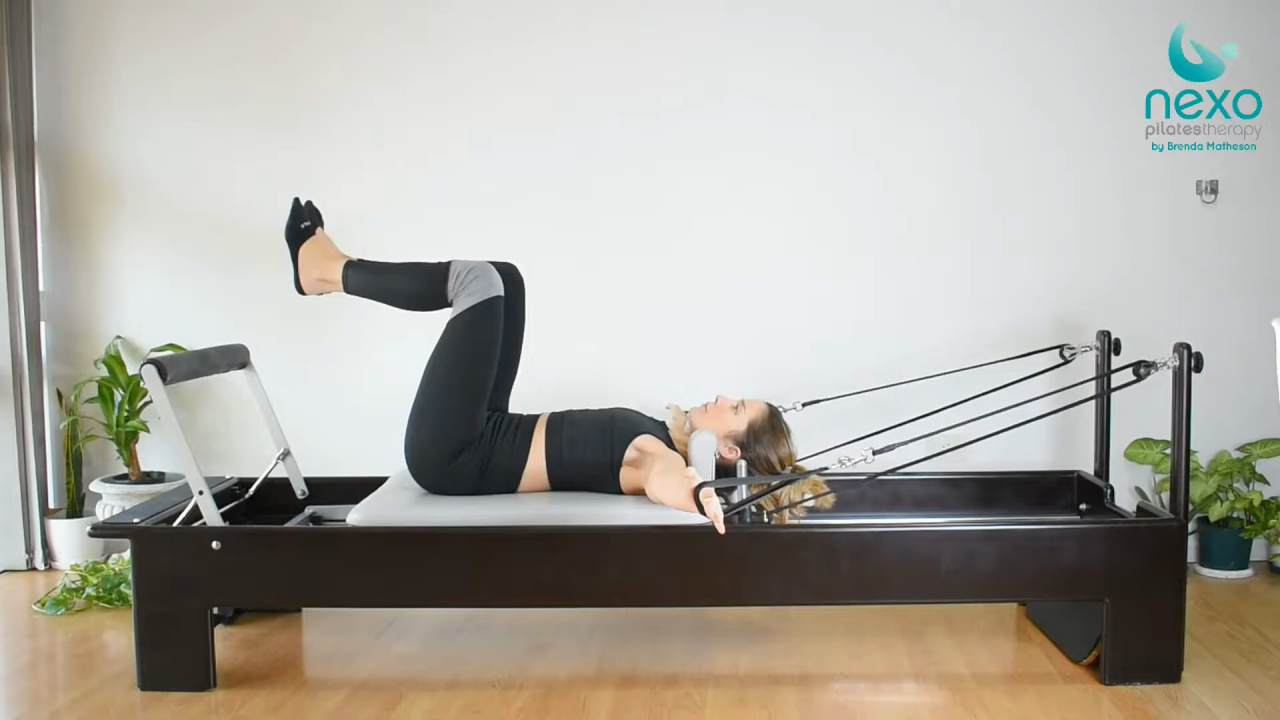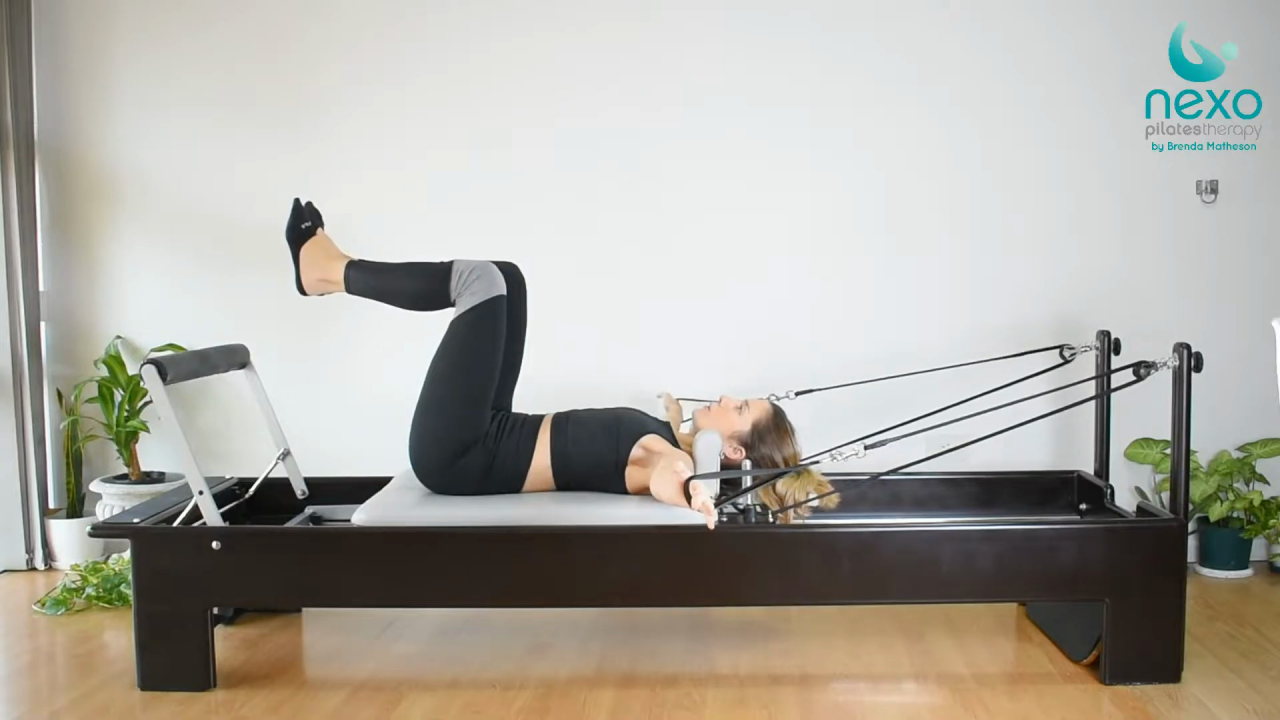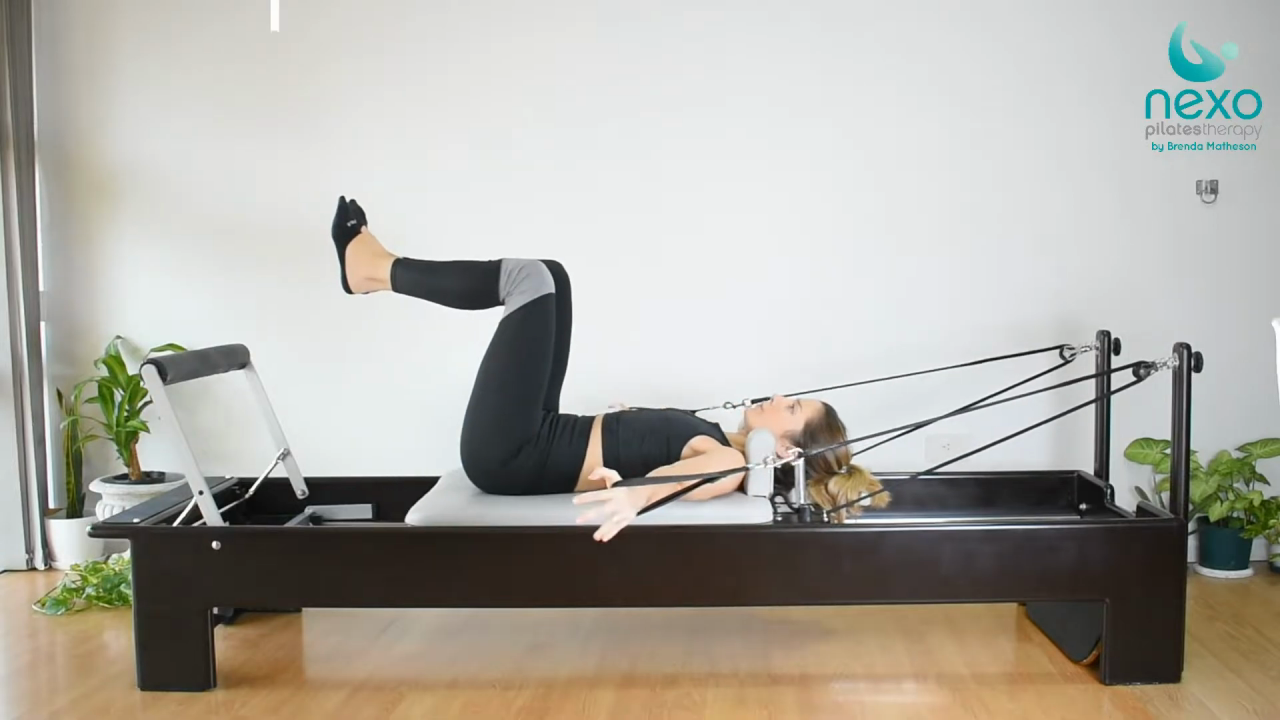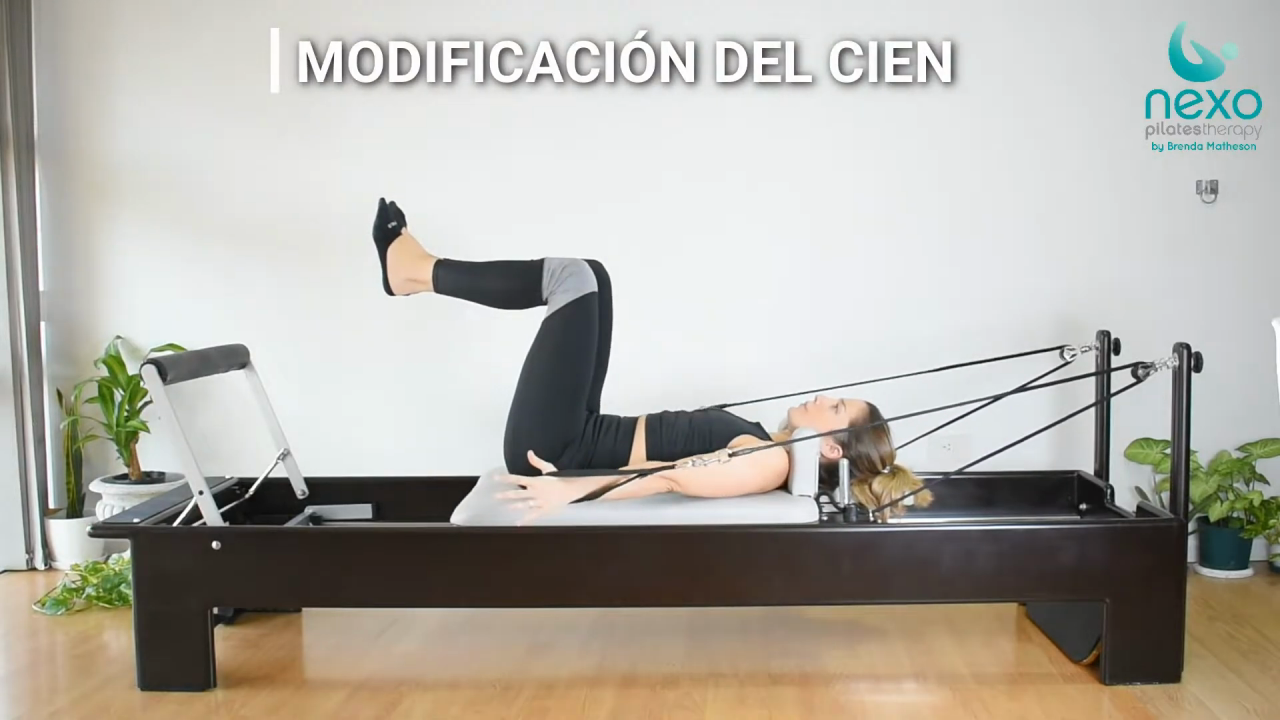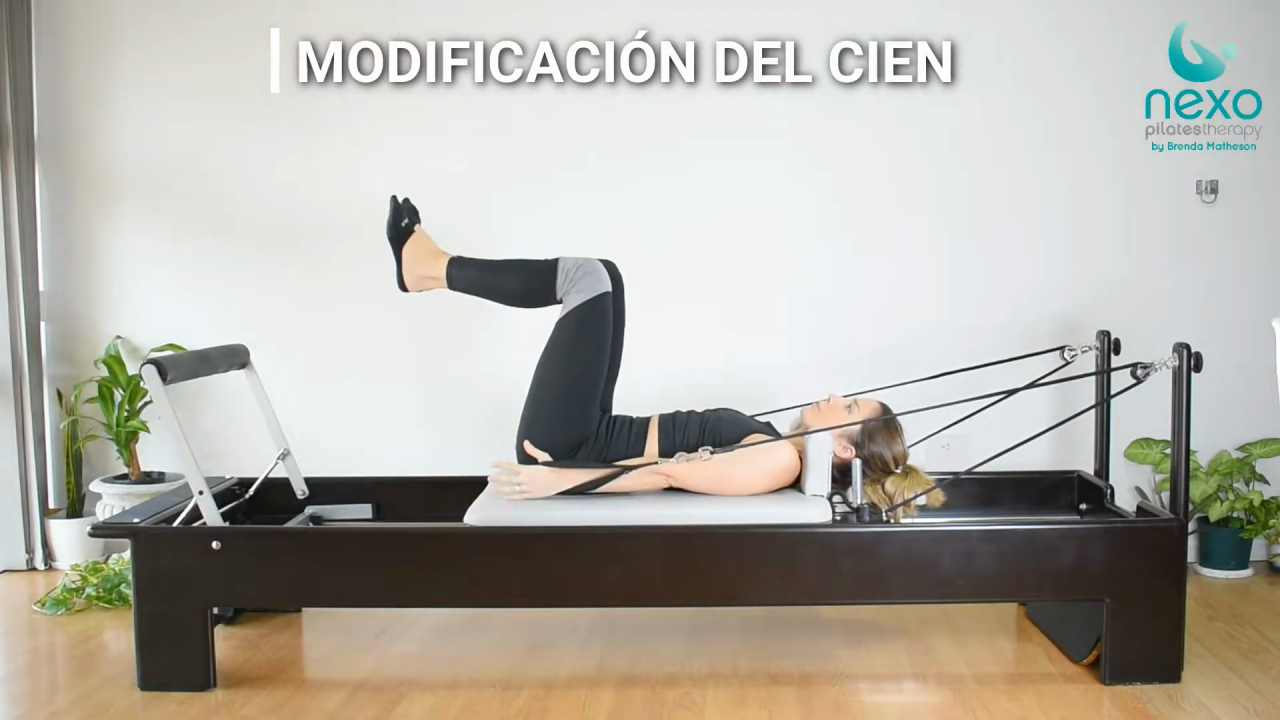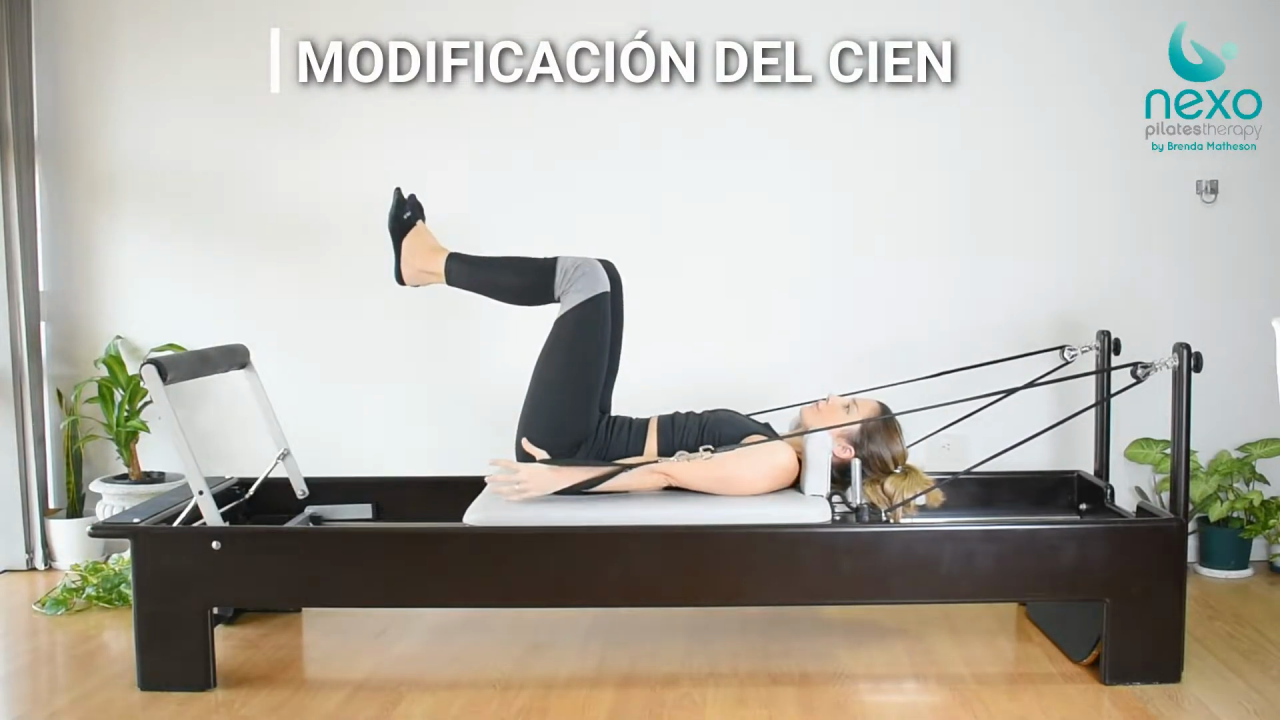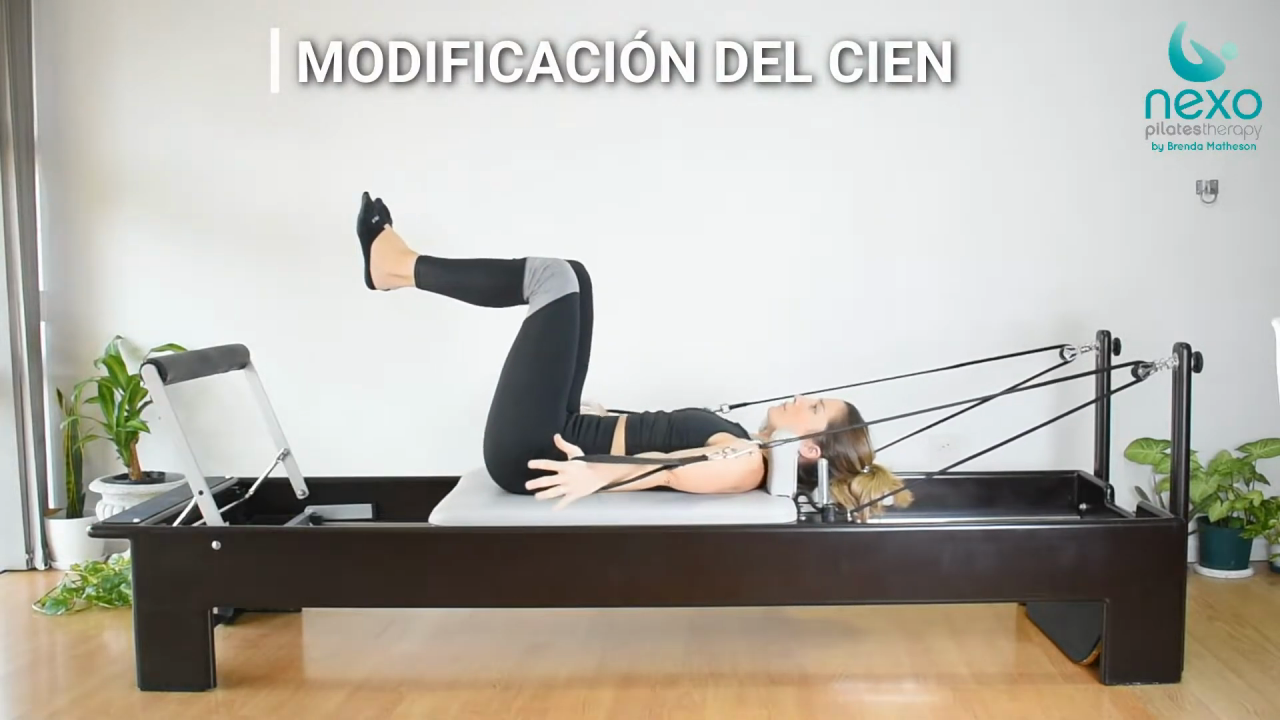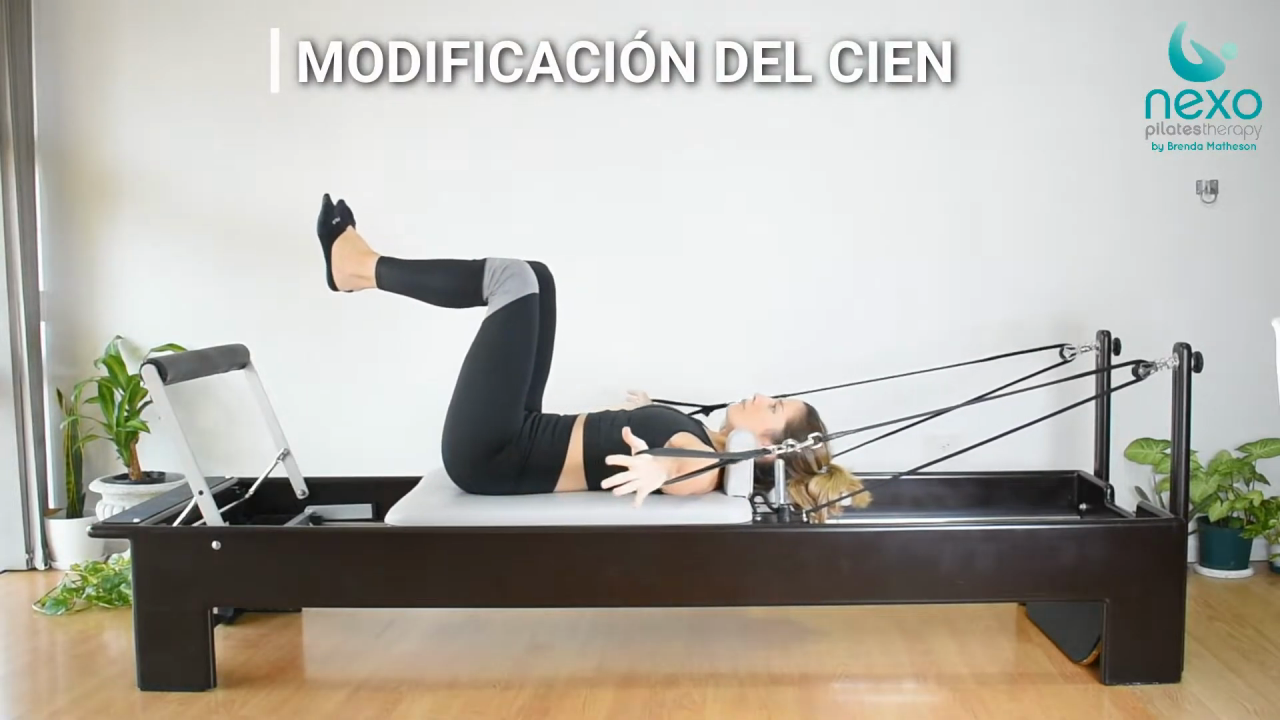
dt=0.7s
person 1, frame 1
left shoulder: (672, 464)
right shoulder: (671, 445)
left elbow: (662, 482)
left wrist: (694, 495)
right wrist: (677, 417)
left hip: (453, 458)
right hip: (484, 444)
left knee: (478, 281)
right knee: (501, 280)
left ankle: (331, 271)
right ankle: (337, 271)
person 1, frame 2
left shoulder: (680, 461)
right shoulder: (676, 443)
left elbow: (664, 479)
left wrist: (688, 488)
right wrist: (674, 408)
left hip: (459, 457)
right hip: (492, 438)
left knee: (481, 281)
right knee: (502, 278)
left ankle: (334, 271)
right ankle: (335, 274)
person 1, frame 3
left shoulder: (730, 468)
right shoulder: (723, 445)
left elbow: (672, 478)
left wrist: (630, 494)
right wrist: (627, 411)
left hip: (509, 458)
right hip: (537, 446)
left knee: (529, 278)
right knee: (545, 276)
left ankle: (380, 270)
right ankle: (381, 271)
person 1, frame 4
left shoulder: (770, 464)
right shoulder: (763, 446)
left elbow: (671, 476)
left wrist: (573, 488)
left hip: (553, 454)
right hip: (580, 442)
left knee: (573, 280)
right knee: (586, 277)
left ankle: (419, 271)
right ankle: (420, 272)
person 1, frame 5
left shoulder: (781, 463)
right shoulder: (774, 444)
left elbow: (669, 474)
left wrist: (563, 479)
left hip: (567, 452)
right hip: (590, 442)
left knee: (586, 278)
right knee: (599, 276)
left ankle: (434, 269)
right ankle: (433, 269)
person 1, frame 6
left shoulder: (779, 464)
right shoulder: (773, 446)
left elbow: (671, 473)
left wrist: (562, 478)
left hip: (569, 452)
right hip: (594, 441)
left knee: (584, 277)
right knee: (597, 276)
left ankle: (432, 263)
right ankle: (433, 265)
person 1, frame 7
left shoulder: (745, 465)
right shoulder: (743, 443)
left elbow: (666, 469)
left wrist: (602, 474)
left hip: (532, 456)
right hip: (562, 441)
left knee: (554, 278)
right knee: (569, 277)
left ankle: (401, 267)
right ankle: (403, 269)
person 1, frame 8
left shoulder: (703, 466)
right shoulder: (703, 442)
left elbow: (677, 467)
left wrist: (653, 469)
right wrist: (650, 408)
left hip: (489, 455)
right hip: (521, 436)
left knee: (513, 279)
right knee: (531, 277)
left ankle: (365, 267)
right ankle: (367, 271)
